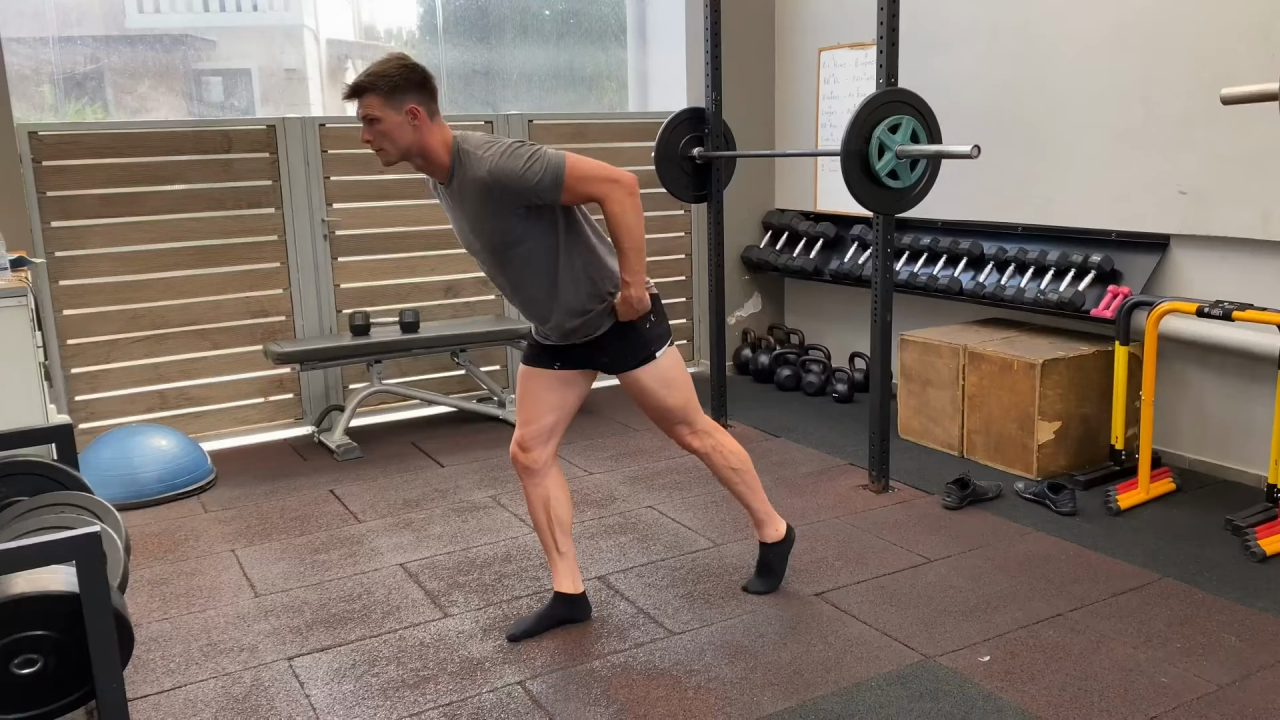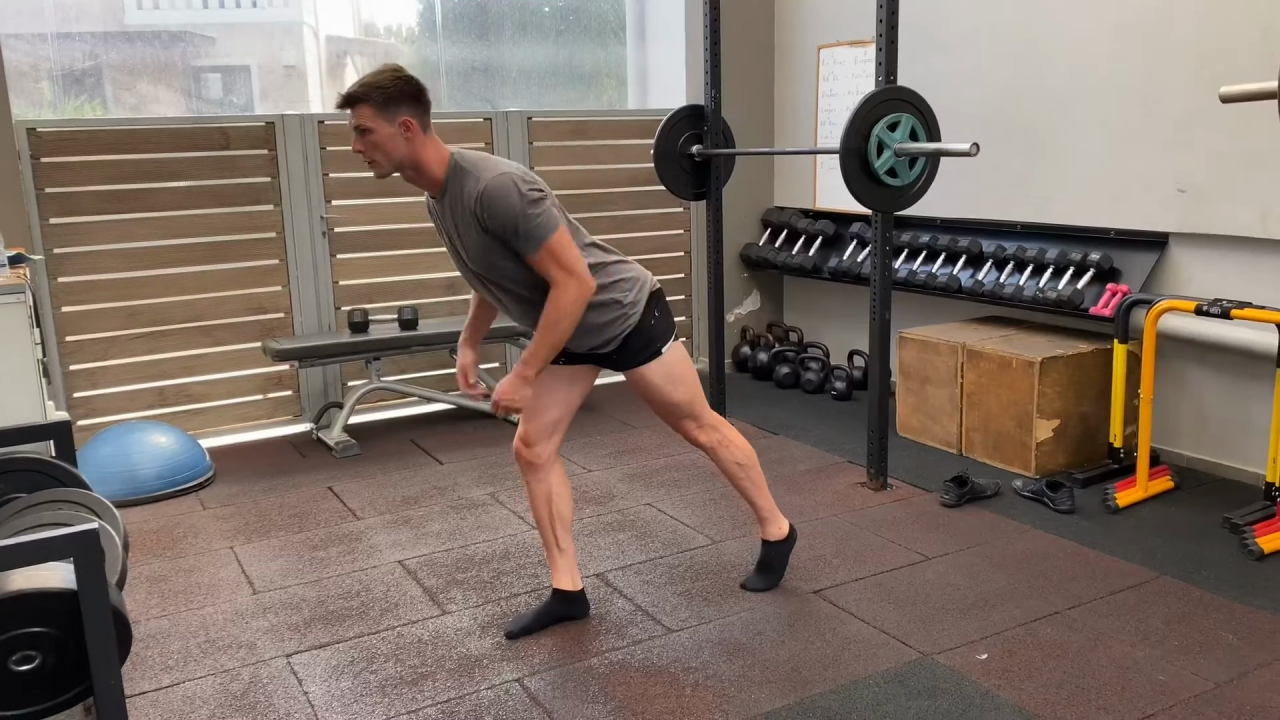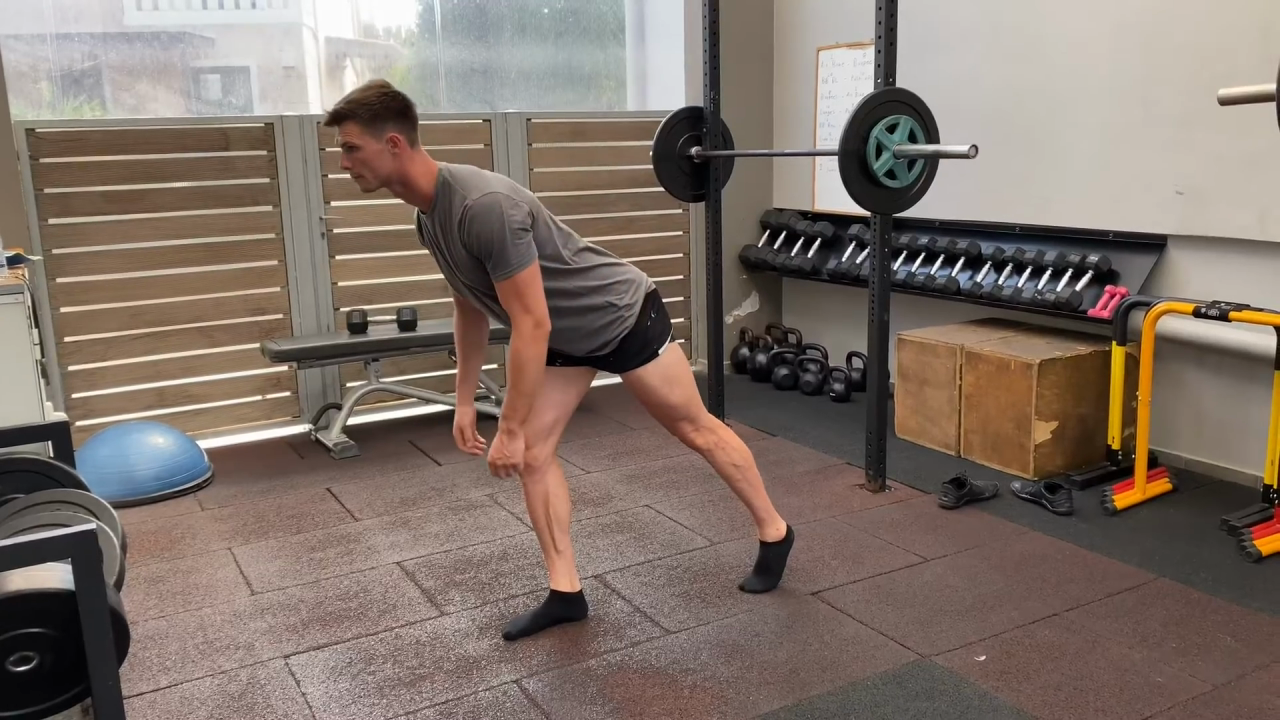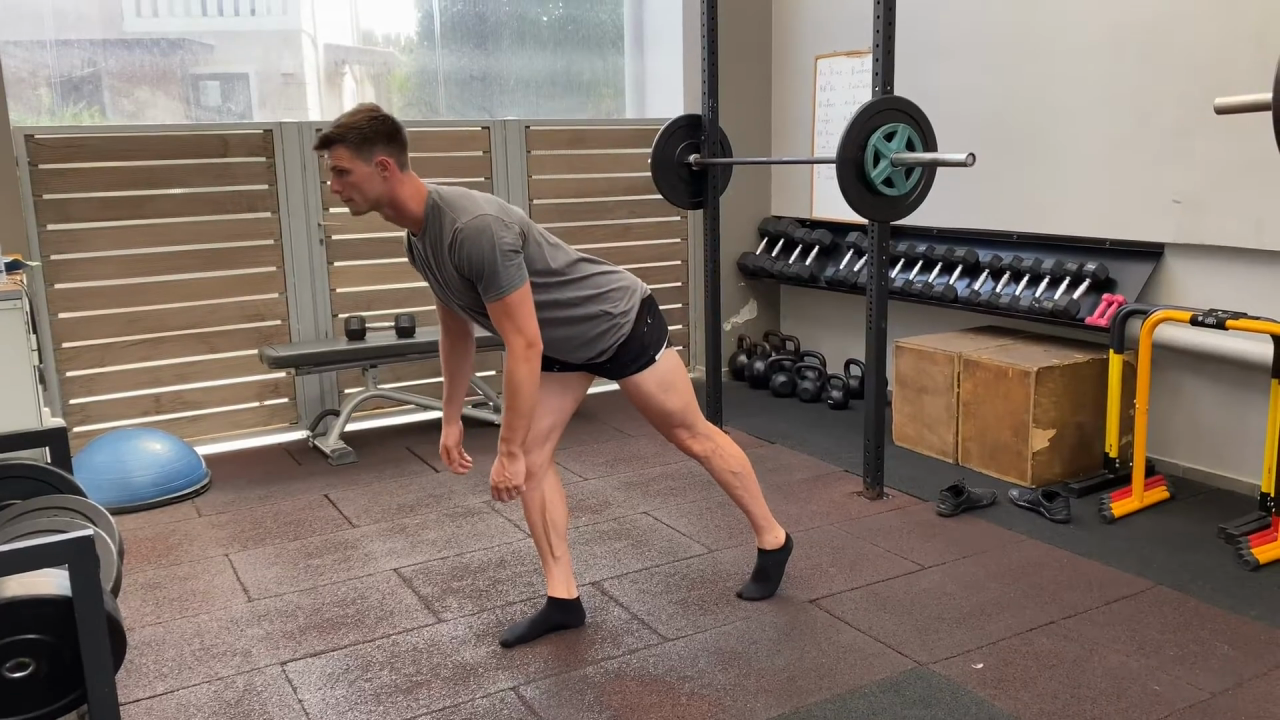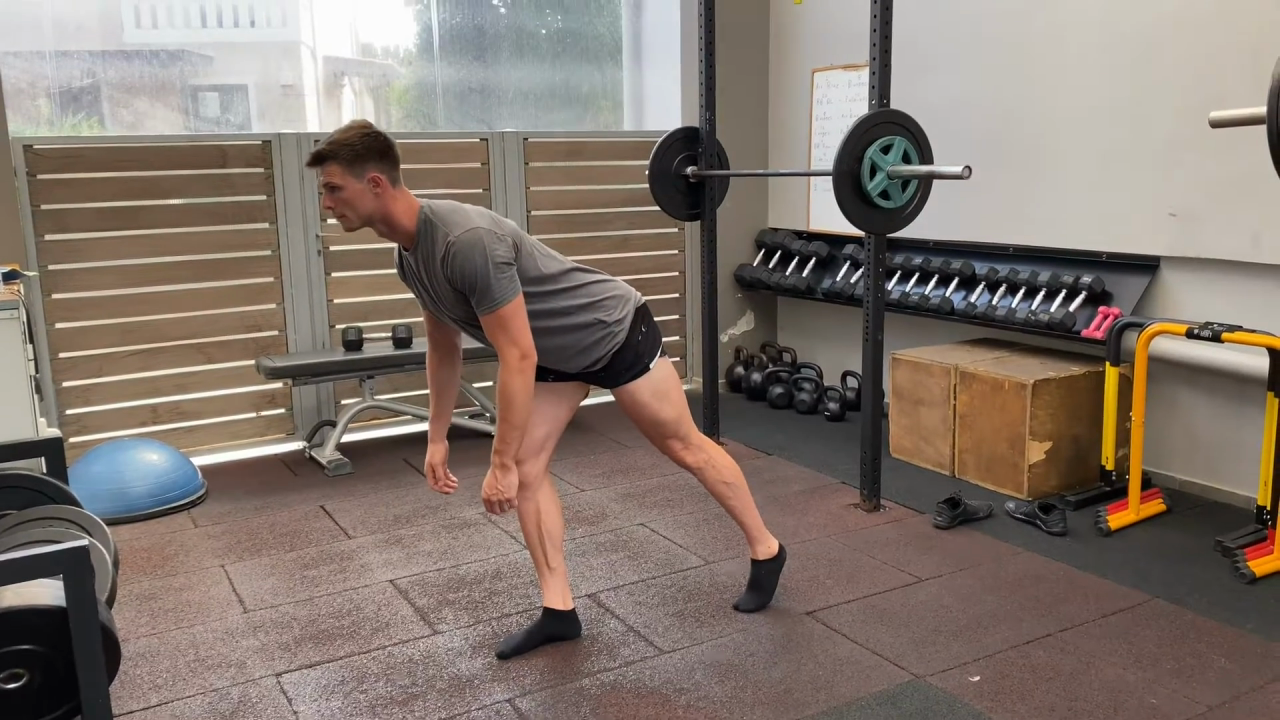
dt=0.5s
person 1, frame 1
left shoulder: (498, 165)
right shoulder: (440, 178)
left elbow: (618, 185)
left wrist: (634, 284)
left hip: (616, 317)
right hip: (557, 330)
left knee: (692, 431)
right knee: (529, 452)
left ankle: (774, 532)
right ankle: (568, 593)
person 1, frame 2
left shoulder: (497, 189)
right shoulder: (438, 198)
left elbow: (577, 283)
left wrist: (524, 376)
right wrist: (468, 344)
left hip: (622, 313)
right hip: (564, 327)
left knee: (700, 427)
right knee: (532, 449)
left ankle: (776, 531)
right ankle: (567, 590)
person 1, frame 3
left shoulder: (485, 207)
right shoulder: (427, 214)
left elbow: (532, 324)
right elbow: (471, 306)
left wrist: (509, 431)
right wrist: (464, 400)
left hip: (622, 316)
right hip: (564, 336)
left knee: (695, 429)
right knee: (534, 454)
left ankle: (774, 532)
right ankle: (565, 592)
person 1, frame 4
left shoulder: (476, 229)
right shoulder: (418, 237)
left elbow: (524, 346)
right elbow: (457, 330)
left wrist: (507, 453)
right wrist: (451, 419)
left hip: (620, 322)
right hip: (562, 341)
left knee: (692, 435)
right knee: (532, 459)
left ankle: (772, 540)
right ankle: (563, 599)
person 1, frame 5
left shoulder: (468, 242)
right shoulder: (408, 253)
left elbow: (518, 358)
right elbow: (443, 347)
left wrist: (500, 465)
right wrist: (437, 437)
left hip: (614, 331)
right hip: (556, 352)
left knee: (684, 446)
right knee: (528, 469)
left ankle: (766, 550)
right ankle: (559, 610)
